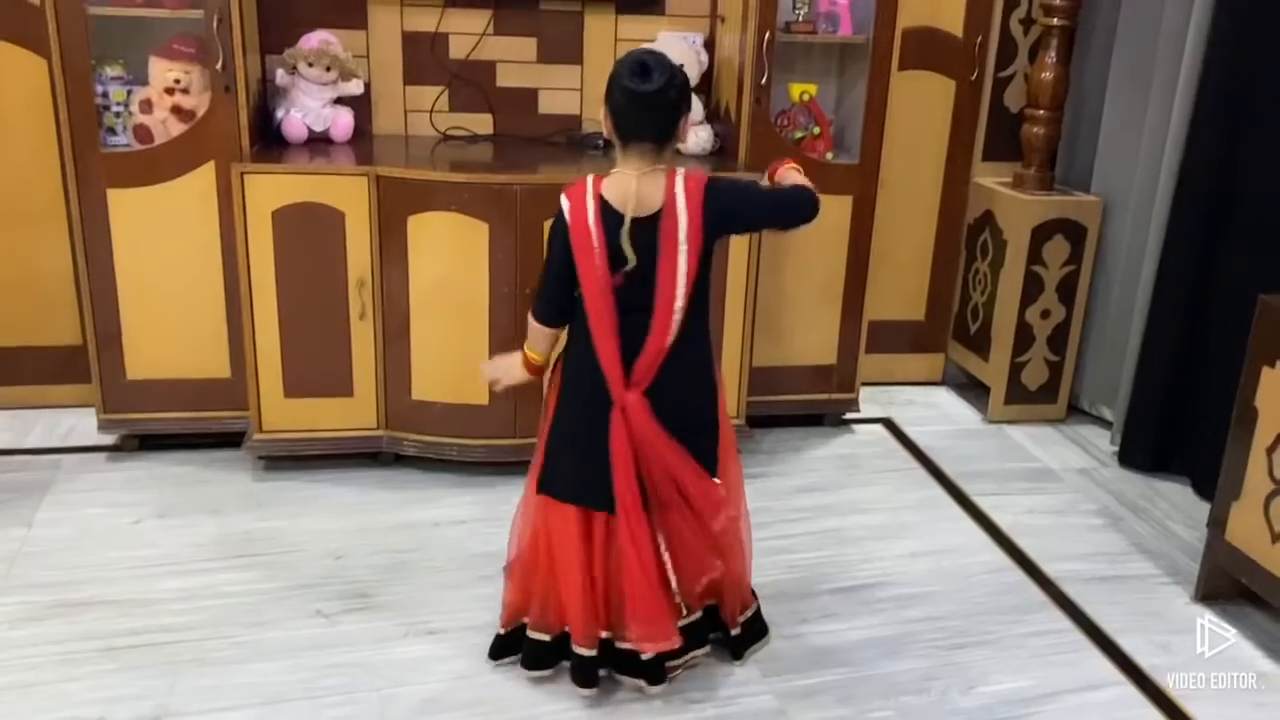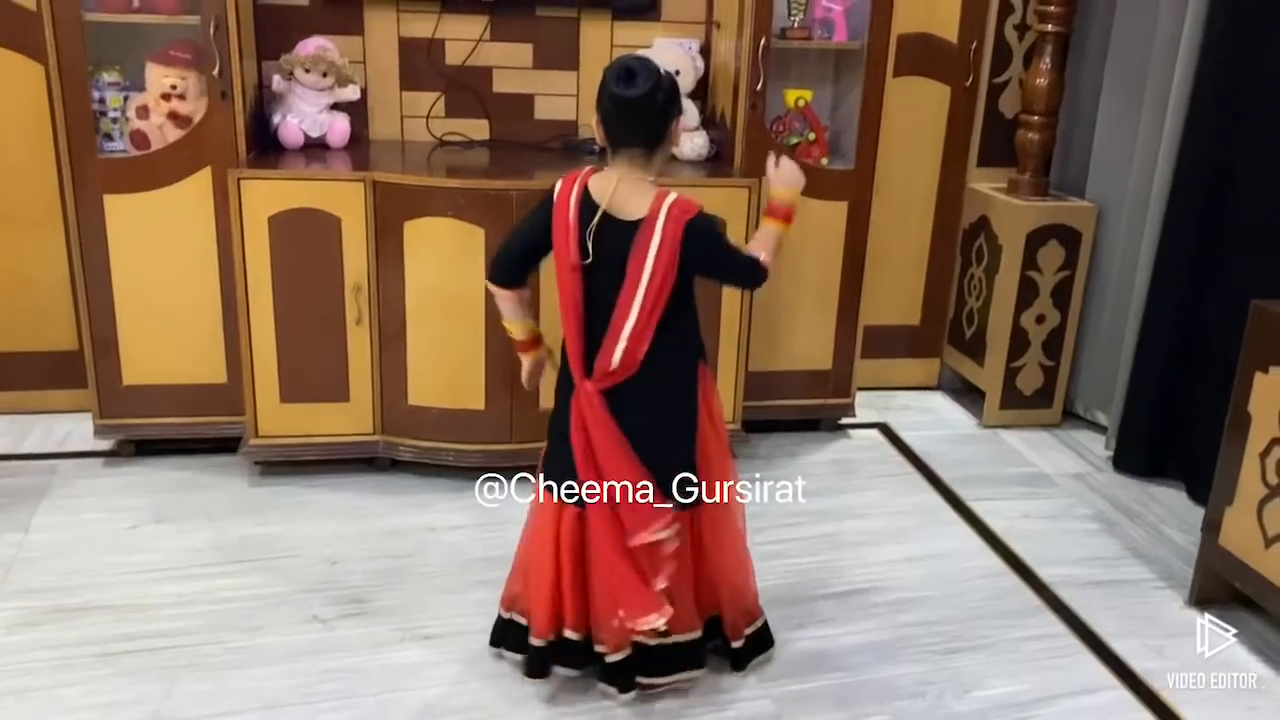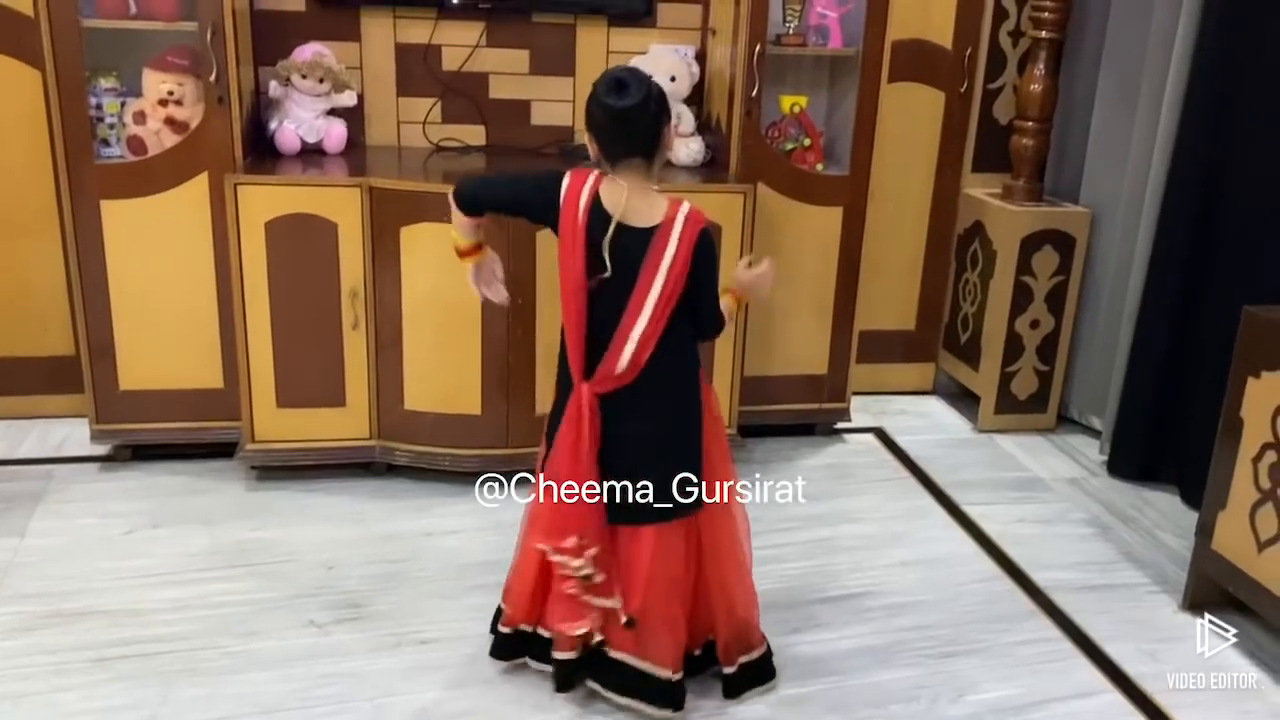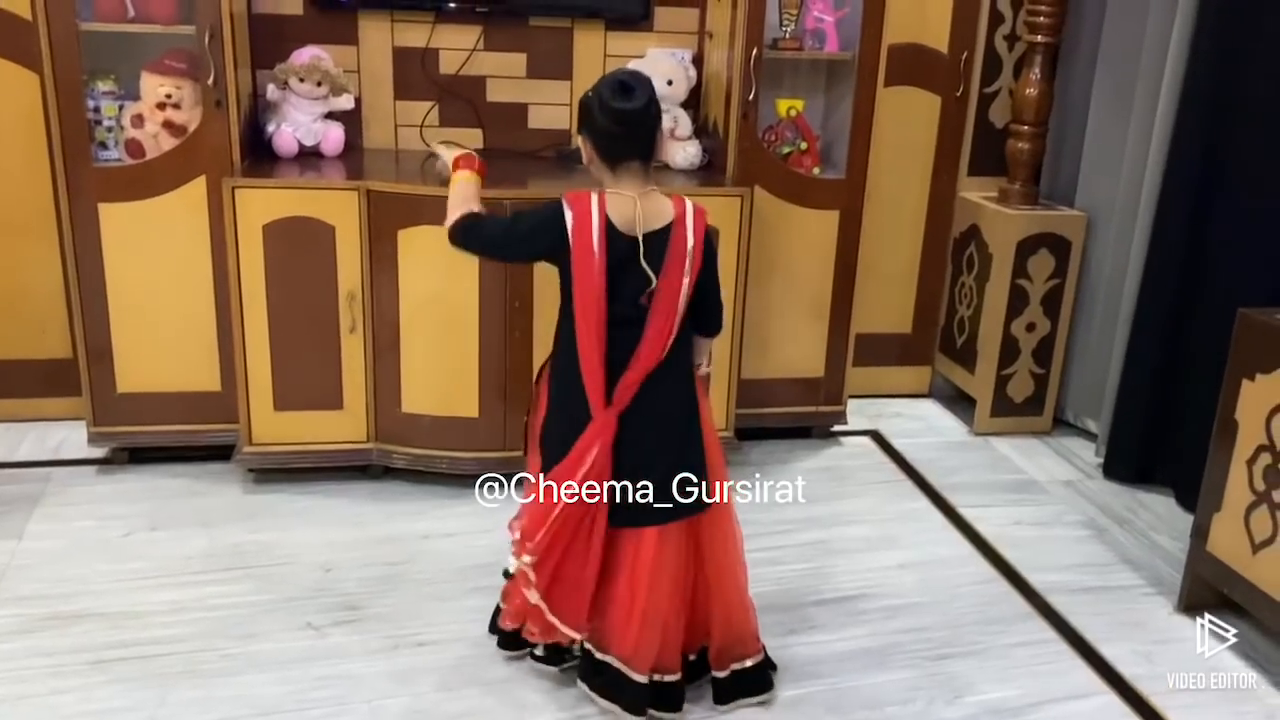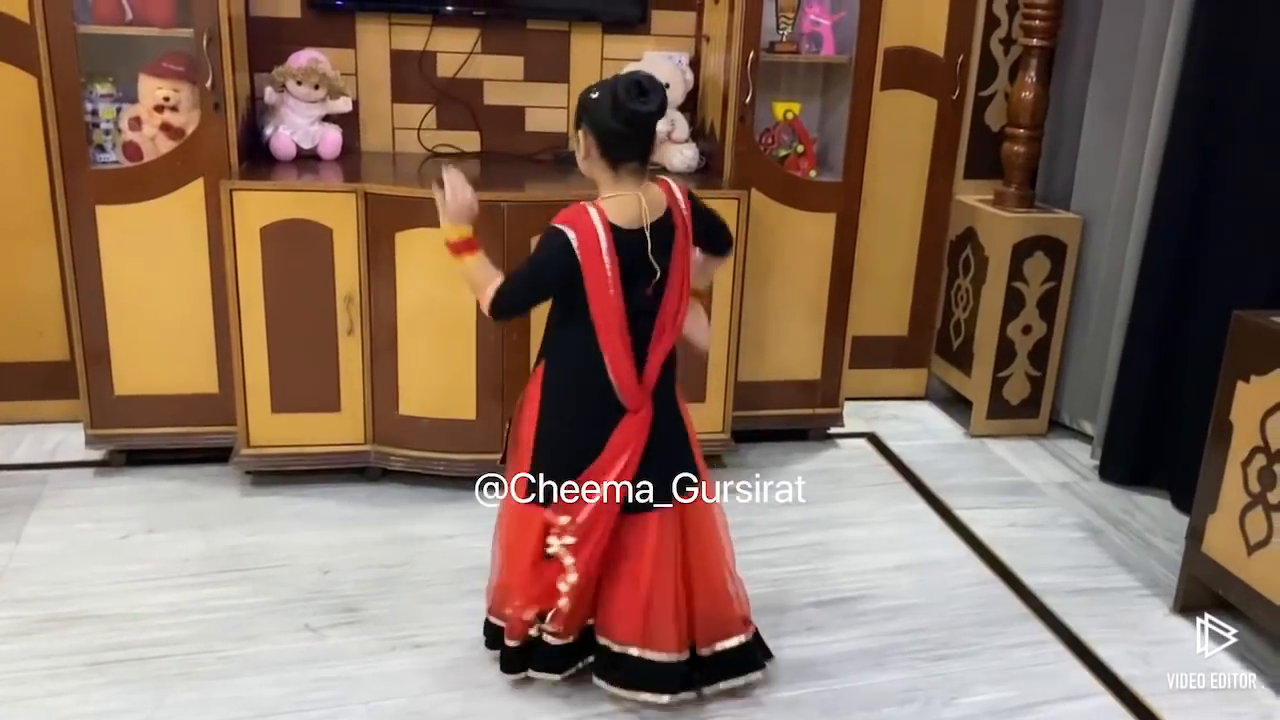
dt=0.2s
person 1, frame 1
left shoulder: (576, 207)
right shoulder: (704, 197)
left elbow: (549, 313)
right elbow: (802, 206)
left wrist: (527, 363)
right wrist: (787, 174)
left hip: (596, 396)
right hip: (682, 392)
left knee: (589, 512)
right knee: (683, 508)
left ankle: (584, 633)
right ankle: (675, 627)
person 1, frame 2
left shoulder: (568, 196)
right shoulder: (684, 223)
left elbow: (505, 274)
right elbow: (751, 273)
left wrist: (527, 344)
right wrist: (781, 204)
left hip: (590, 393)
right hip: (667, 400)
left knee: (584, 515)
right knee: (678, 518)
left ankle: (570, 630)
right ankle: (688, 630)
person 1, frame 3
left shoulder: (567, 196)
right shoulder: (690, 229)
left elbow: (468, 195)
right elbow: (707, 321)
left wrist: (476, 256)
right wrist: (744, 289)
left hip: (588, 402)
right hip: (665, 411)
left knee: (574, 516)
right knee: (666, 527)
left ankle: (558, 633)
right ankle: (663, 648)
person 1, frame 4
left shoulder: (568, 220)
right shoulder: (692, 225)
left elbow: (466, 233)
right elbow: (707, 323)
left wrist: (463, 168)
right wrist: (700, 358)
left hip: (579, 409)
right hip: (663, 415)
left knee: (570, 522)
right knee: (663, 530)
left ankle: (553, 628)
right ankle: (653, 657)
person 1, frame 5
left shoulder: (573, 235)
right shoulder: (678, 205)
left elbow: (502, 303)
right elbow: (717, 246)
left wrist: (460, 232)
left hip: (575, 409)
right hip: (648, 403)
left knee: (565, 519)
right knee: (652, 523)
left ankle: (552, 634)
right ankle: (659, 647)
